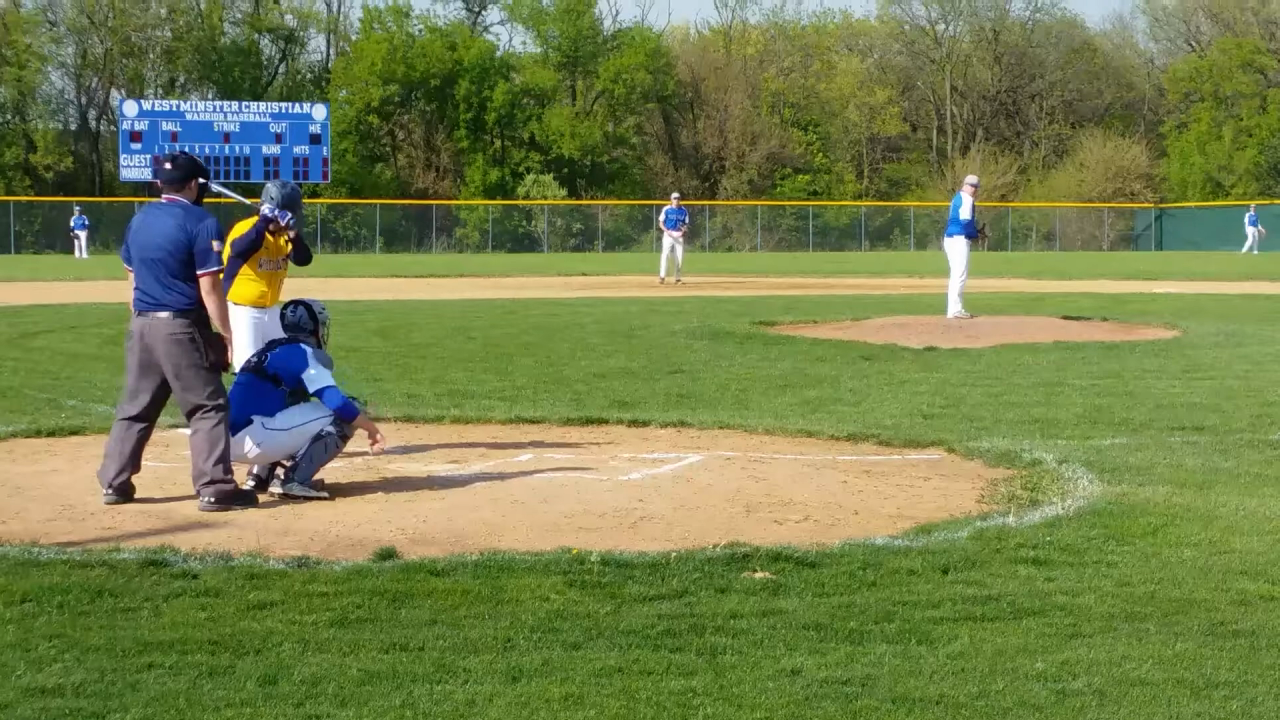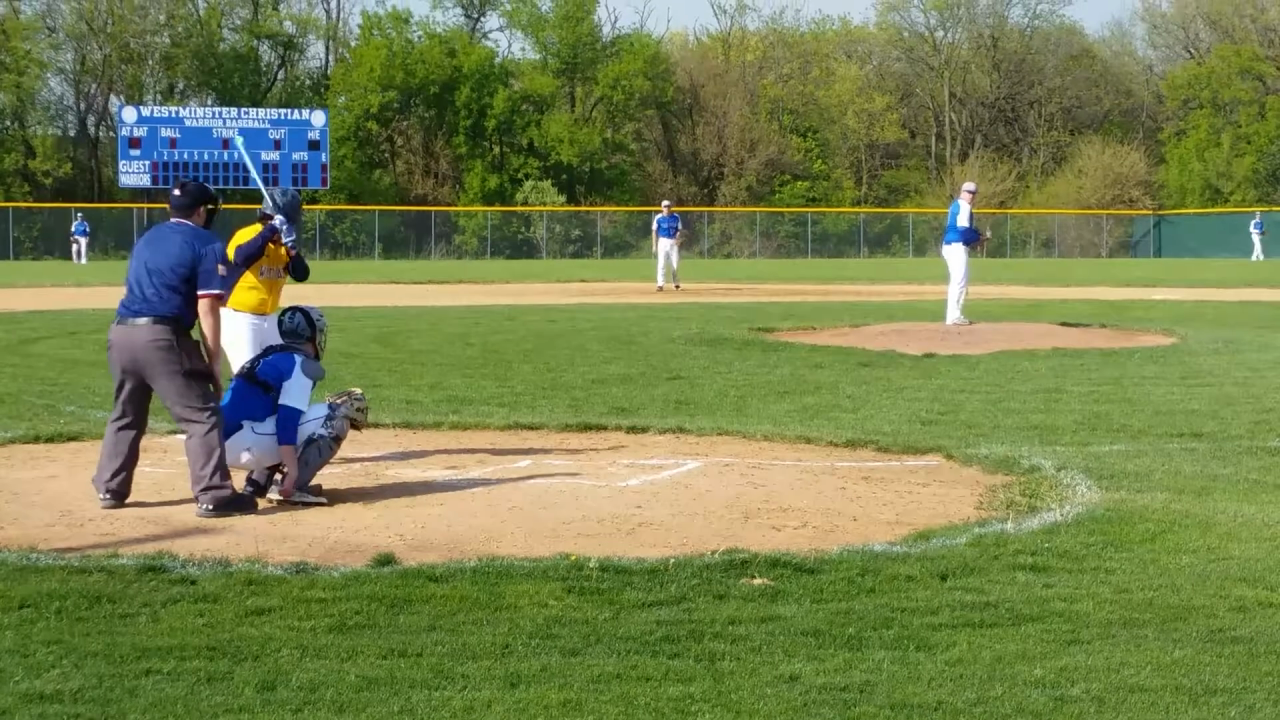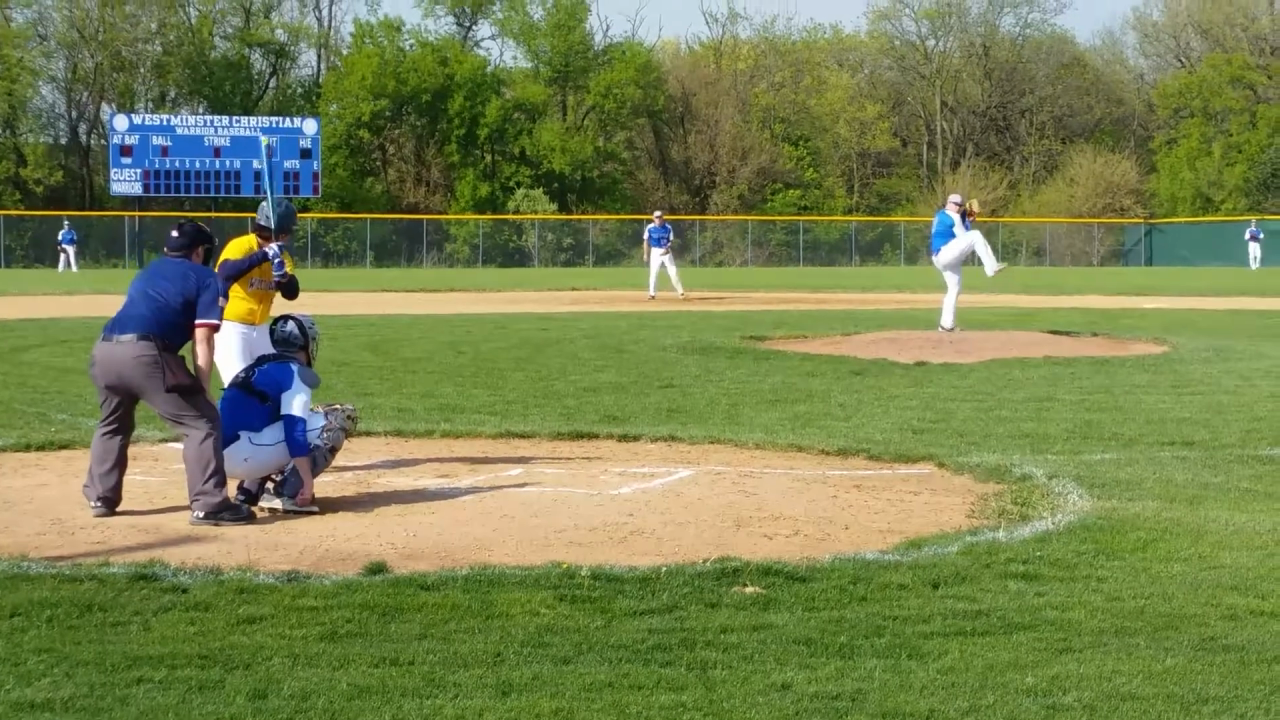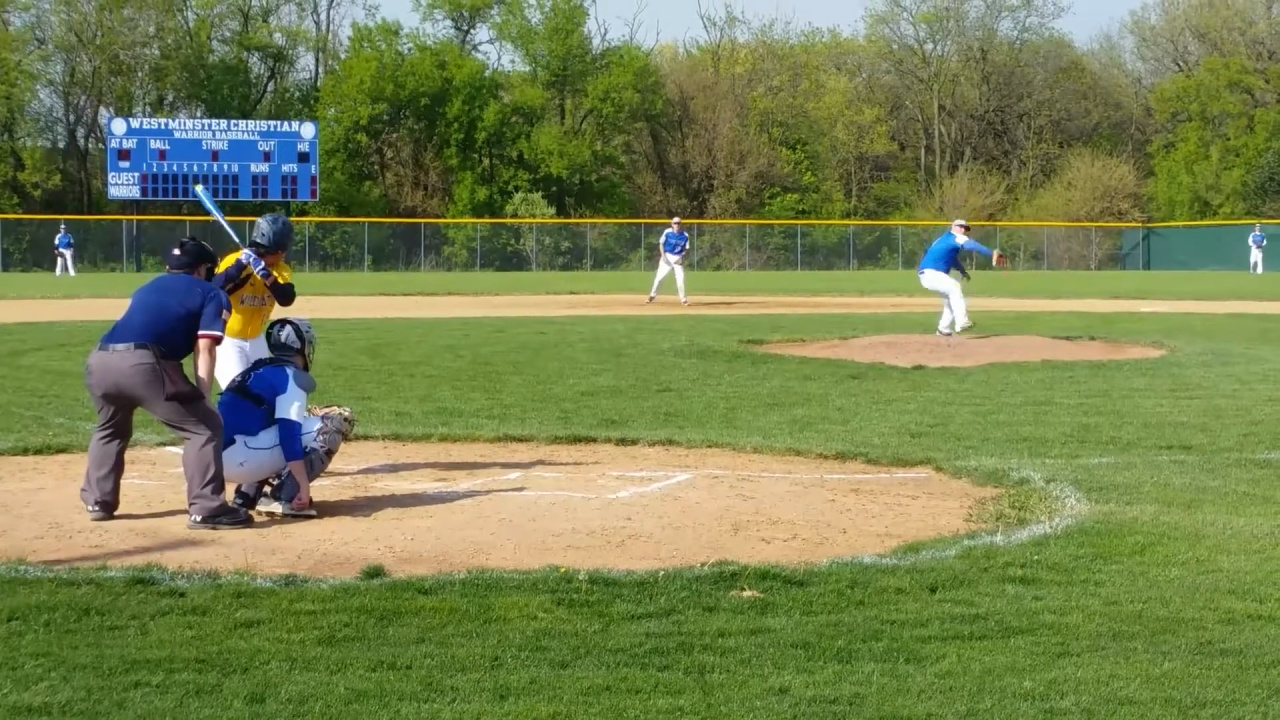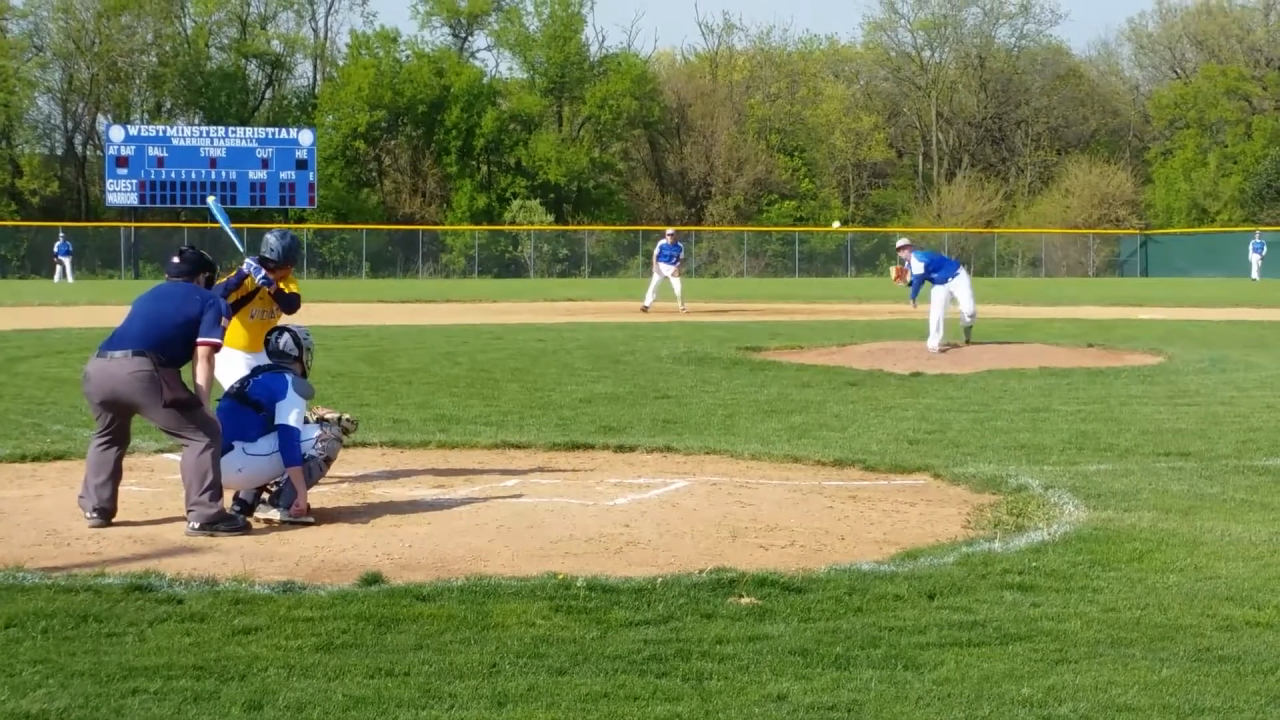
dt=0.5s
person 1, frame 1
left shoulder: (138, 219)
right shoulder: (201, 221)
left elbow: (133, 277)
right elbow: (209, 288)
right wrist: (225, 335)
left hip: (140, 325)
right hip: (181, 327)
left knee: (134, 408)
right knee: (207, 408)
left ankle: (114, 484)
right ankle: (215, 490)
person 1, frame 2
left shoulder: (147, 237)
right shoulder: (207, 244)
right elbow: (207, 309)
right wrist: (213, 361)
left hip: (121, 333)
right hip: (160, 337)
left knee: (125, 415)
right knee: (201, 415)
left ankle: (110, 488)
right ankle: (213, 497)
person 1, frame 3
left shoulder: (147, 272)
right shoulder: (206, 278)
right elbow: (202, 341)
right wrist: (202, 390)
left hip: (104, 352)
right hip: (144, 354)
left knee: (113, 425)
right knee: (203, 422)
left ankle: (101, 498)
right ankle: (208, 505)
person 1, frame 4
left shoulder: (148, 287)
right shoulder: (211, 294)
right elbow: (204, 351)
right wrist: (201, 400)
left hip: (99, 361)
right hip: (141, 363)
left knee: (110, 430)
right knee: (205, 426)
left ankle: (98, 502)
right ankle: (206, 509)
person 1, frame 5
left shoulder: (148, 296)
right shoulder: (210, 301)
right elbow: (202, 359)
right wrist: (201, 407)
left hip: (97, 368)
right hip: (139, 370)
left knee: (108, 437)
right knee: (203, 434)
left ankle: (96, 509)
right ankle: (204, 516)
person 2, frame 1
left shoulder: (269, 352)
right shoulder: (305, 354)
right elbow: (335, 401)
right wrist: (372, 429)
left hip: (232, 440)
right hip: (255, 441)
right knee: (343, 414)
left ankle: (259, 475)
right ankle: (295, 481)
person 2, frame 2
left shoulder: (269, 357)
right shoulder: (300, 364)
right elbow: (287, 420)
right wrist: (293, 472)
left hip: (226, 445)
right hip: (244, 443)
right knee: (334, 416)
left ankle: (259, 481)
right ankle: (293, 488)
person 2, frame 3
left shoulder: (259, 367)
right shoulder: (295, 373)
right elbow: (295, 430)
right wrist: (308, 482)
right hip: (242, 454)
right knee: (331, 425)
left ankle: (250, 490)
right ankle: (283, 495)
person 2, frame 4
left shoulder: (258, 371)
right shoulder: (291, 377)
right elbow: (289, 434)
left wrist: (311, 417)
right wrist: (304, 486)
left hip: (219, 458)
right hip: (239, 458)
right knee: (328, 429)
left ankle: (248, 493)
right ankle: (281, 498)
person 2, frame 5
left shoulder: (255, 377)
right shoulder: (290, 383)
right elbow: (289, 440)
right wrist: (301, 493)
left hip: (218, 465)
right hip: (239, 465)
right knee: (328, 436)
left ankle: (245, 501)
right ankle: (279, 505)
person 3, frame 1
left shoulder: (283, 235)
right shoulder: (246, 227)
left elbow: (304, 259)
right elbow: (238, 250)
left wrist: (292, 231)
right wrist: (263, 222)
left hip: (270, 312)
right hip: (239, 312)
person 3, frame 2
left shoulder: (283, 243)
right shoulder: (247, 234)
left elbow: (301, 275)
right elbow: (241, 257)
left wrist: (292, 248)
right wrist: (271, 230)
left hip: (268, 319)
right hip: (237, 318)
person 3, frame 3
left shoulder: (281, 255)
right shoulder: (240, 246)
left elbow: (292, 293)
right elbow: (226, 272)
left wrist: (283, 277)
right wrist: (263, 255)
left hip: (259, 328)
right hip: (228, 328)
person 3, frame 4
left shoulder: (280, 269)
right shoulder: (234, 261)
left elbow: (287, 299)
left wrist: (268, 277)
right wrist: (240, 265)
left hip: (255, 340)
right hip: (225, 340)
person 3, frame 5
left shoulder: (286, 282)
right shoulder: (244, 279)
left elbow: (291, 307)
left wrist: (270, 285)
right wrist: (242, 274)
left hip: (260, 354)
right hip: (230, 354)
